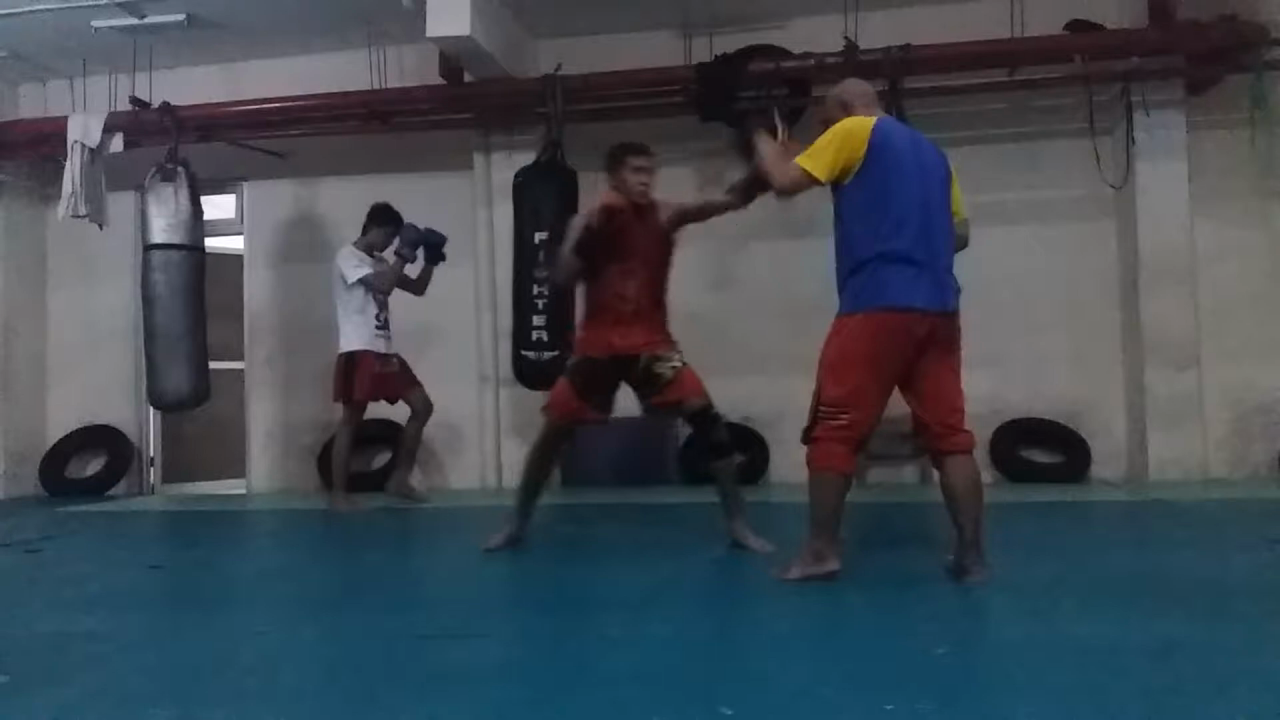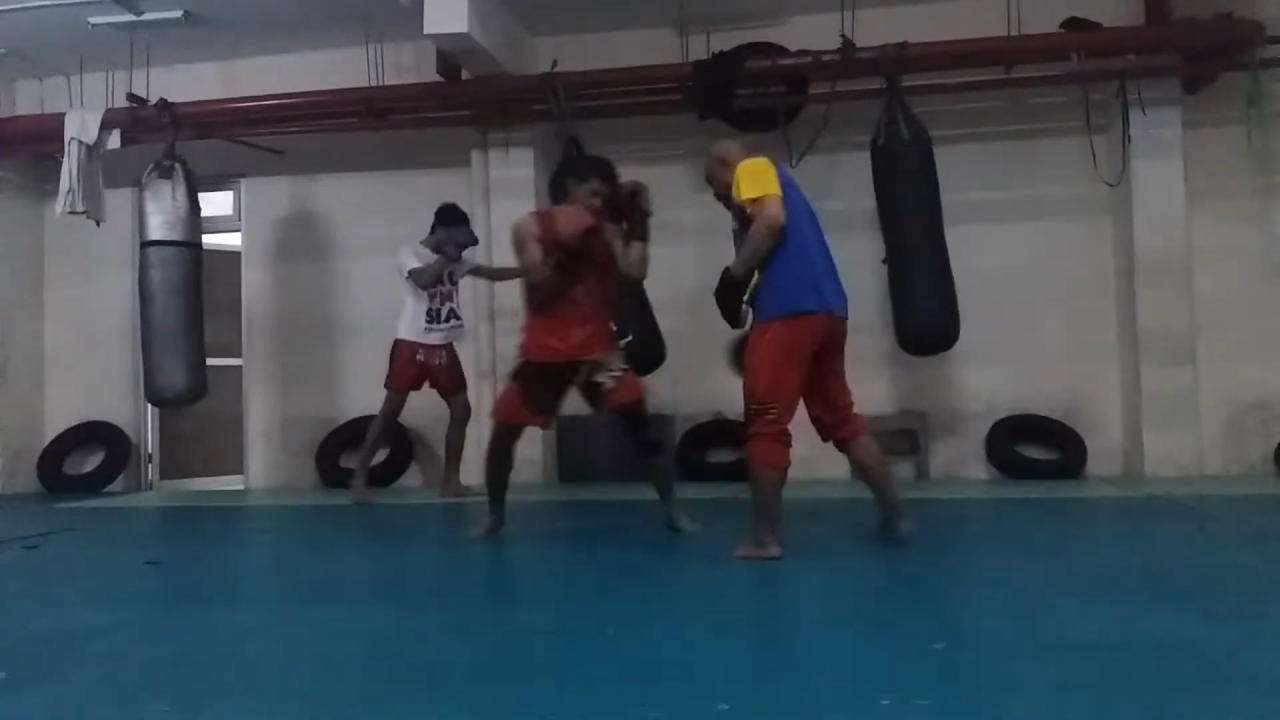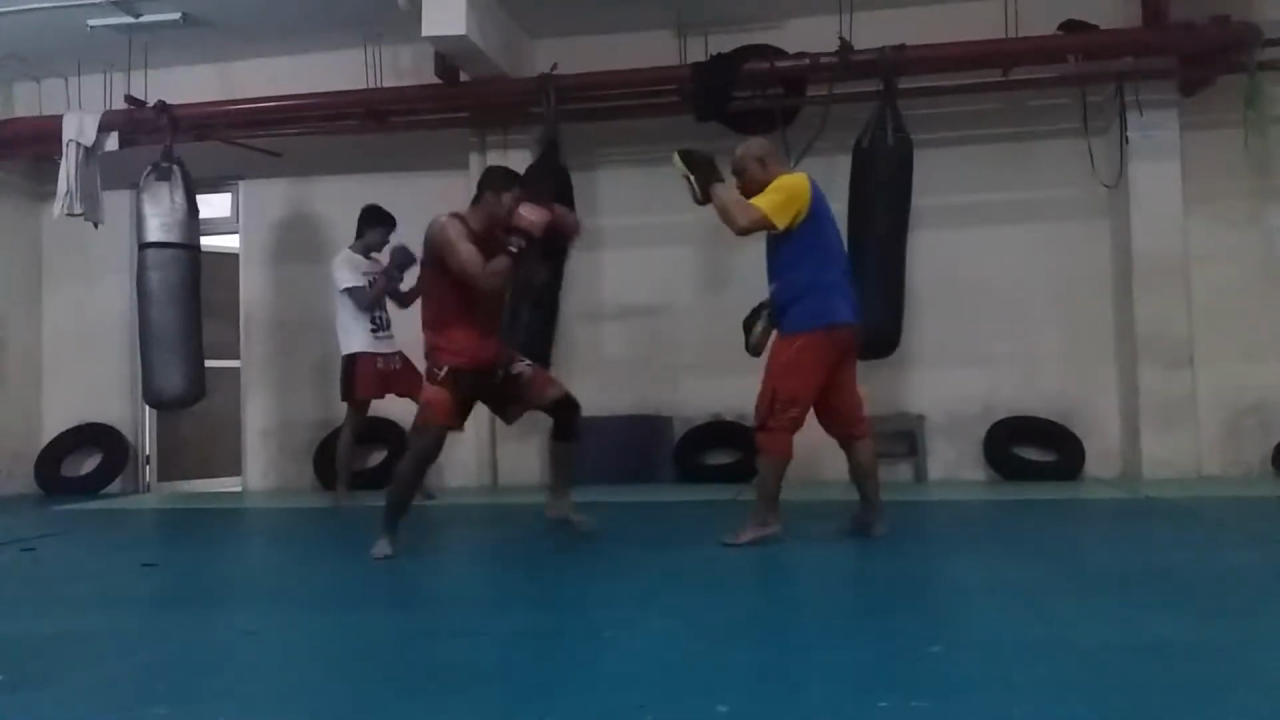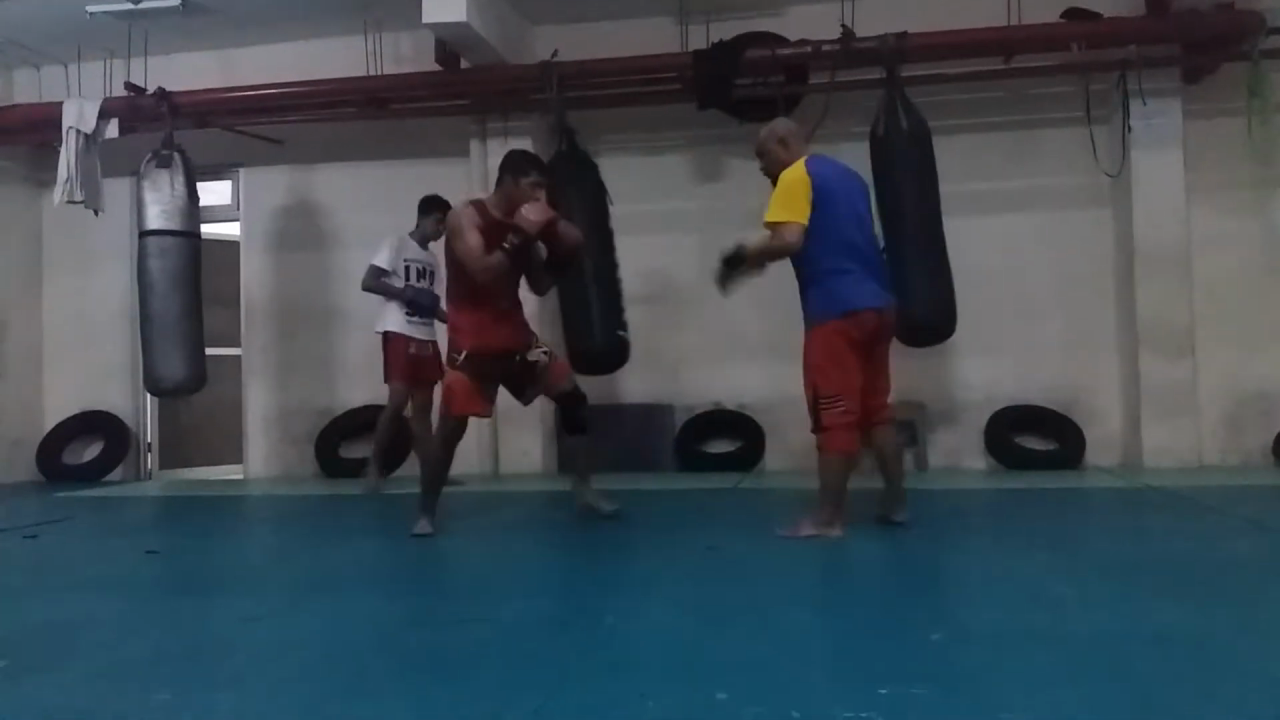
dt=1s
person 1, frame 1
left shoulder: (857, 132)
right shoulder: (931, 152)
left elbow: (785, 181)
right elbow: (960, 232)
left wrist: (763, 140)
left hip: (877, 306)
right hip: (938, 308)
left knee: (834, 429)
right knee: (949, 433)
left ankle: (822, 550)
right ankle: (971, 554)
person 1, frame 2
left shoulder: (751, 168)
right shoulder: (778, 182)
left elbow: (772, 218)
left wrist: (733, 274)
left hip: (788, 313)
right hip: (828, 310)
left knee: (766, 425)
right knee: (841, 418)
left ankle: (764, 536)
right ankle: (891, 508)
person 1, frame 3
left shoulder: (792, 186)
right shoulder: (796, 194)
left elbow: (742, 222)
left wrist: (712, 182)
right wrist: (770, 309)
left hip: (811, 324)
right hip: (836, 321)
left knee: (775, 419)
right knee: (849, 421)
left ankle: (764, 517)
right ankle: (872, 514)
person 1, frame 4
left shoulder: (795, 177)
right shoulder: (846, 174)
left elbow: (787, 241)
left wrist: (745, 257)
left hip: (835, 310)
right hip: (875, 304)
left knee: (833, 415)
right knee: (874, 410)
left ankle: (828, 517)
right ankle: (895, 500)
person 2, frame 1
left shoulder: (665, 216)
right shoulder: (587, 220)
left elbow: (724, 203)
right elbow: (563, 277)
left wrist: (754, 180)
right wrist: (591, 231)
left hip: (651, 342)
right hip: (599, 344)
left knee: (708, 420)
right knee: (554, 431)
left ankle: (737, 524)
right ankle: (518, 522)
person 2, frame 2
left shoulder: (605, 230)
right shoulder: (531, 226)
left elbow: (634, 272)
right elbow: (539, 289)
left wrist: (638, 222)
right wrist: (564, 250)
left hip: (595, 347)
right hip: (544, 350)
left knee: (638, 422)
right knee: (504, 431)
left ankle: (672, 510)
right ankle: (495, 515)
person 2, frame 3
left shoulder: (500, 234)
right shoulder: (447, 229)
right elbow: (487, 282)
right wrist: (520, 239)
left hip: (493, 353)
right hip: (452, 360)
left knee: (566, 407)
right knee: (424, 447)
left ankle: (559, 500)
right ankle: (387, 533)
person 2, frame 4
left shoulder: (524, 223)
right shoulder: (466, 217)
left elbow: (541, 286)
right elbow: (482, 273)
left wrist: (559, 250)
right wrist: (518, 238)
left hip: (516, 335)
right hip: (473, 340)
left knee: (572, 398)
right knee: (451, 427)
left ankle: (583, 489)
right ankle: (427, 513)
person 3, frame 1
left shoulder: (379, 262)
right shoulder: (347, 257)
left elbow: (417, 288)
right elbow: (383, 287)
left wrist: (430, 259)
right wrist: (404, 253)
left hip: (386, 352)
right hip: (358, 352)
left knee: (422, 406)
right knee: (351, 420)
left ankle: (399, 478)
right ankle: (338, 493)
person 3, frame 2
left shoulder: (455, 258)
right shoulder: (410, 253)
left elbow: (490, 273)
right elbow: (423, 279)
right wrist: (448, 256)
left hip: (443, 347)
right hip: (411, 345)
left knee: (461, 411)
right knee: (390, 412)
left ankle: (450, 481)
right ankle: (360, 477)
person 3, frame 3
left shoulder: (376, 265)
right shoulder: (344, 261)
left elbow: (402, 300)
right elbow: (366, 301)
right wrist: (391, 272)
left hip: (389, 350)
right hip: (360, 352)
right knee: (354, 419)
right ankle: (341, 489)
person 3, frame 4
left shoulder: (433, 259)
right shoulder: (396, 245)
right elbow: (368, 282)
right wrist: (406, 294)
left hip: (426, 338)
right hip: (398, 334)
left knee: (423, 406)
right knee: (398, 401)
right ankle: (375, 465)
